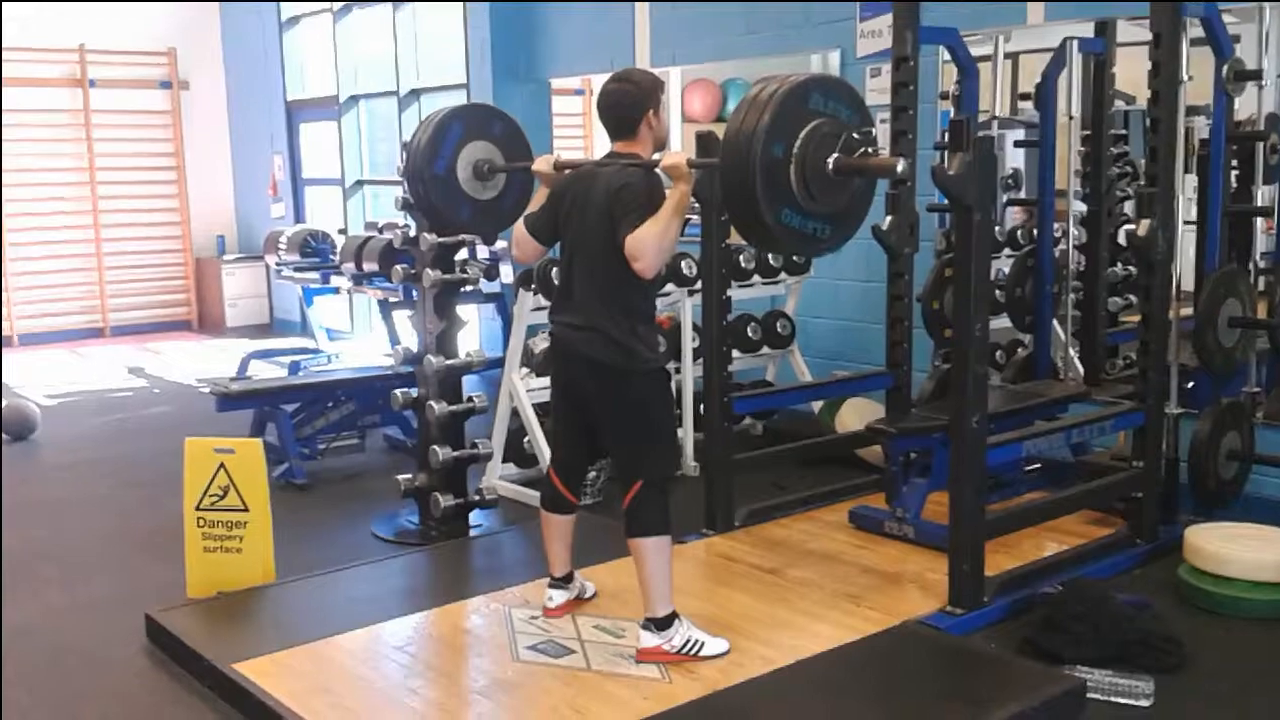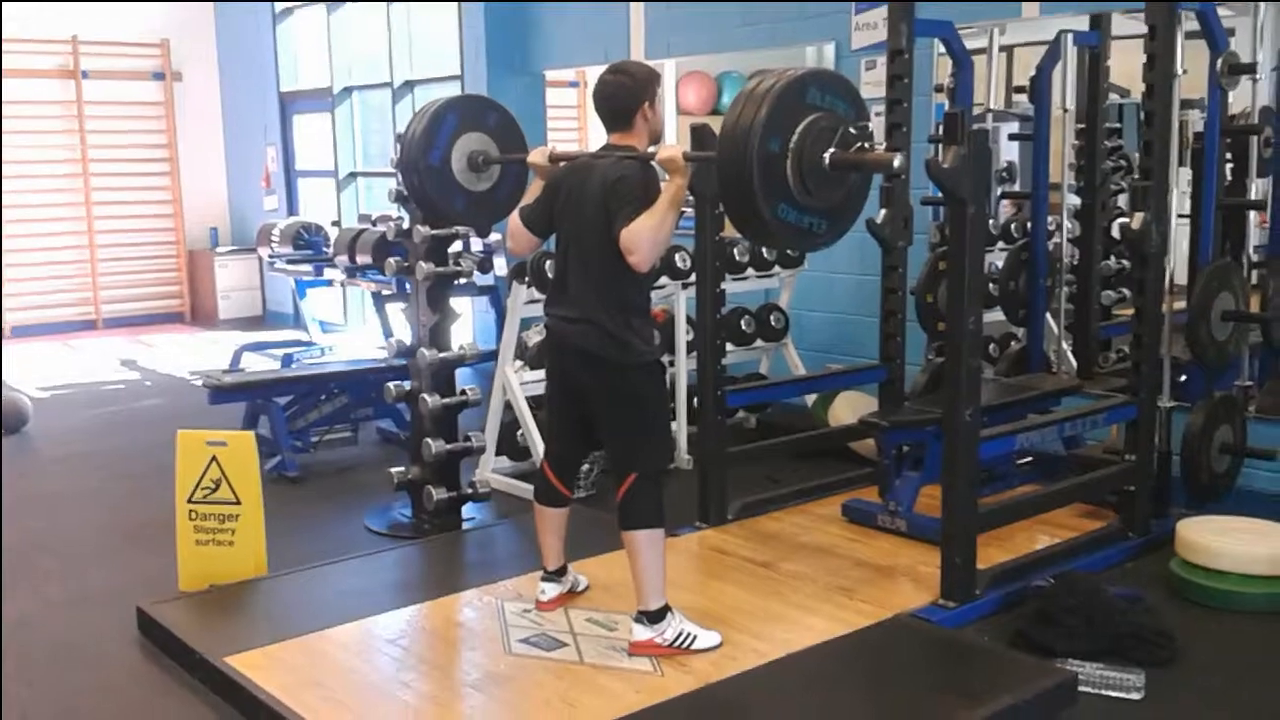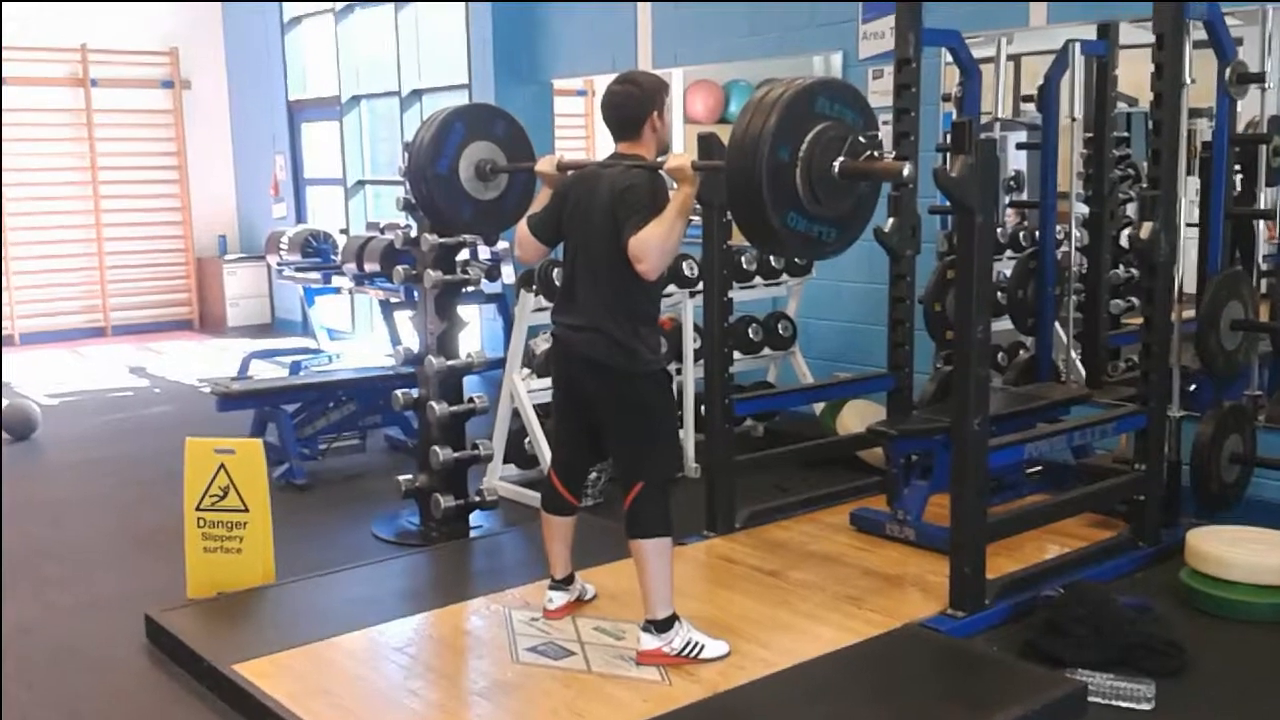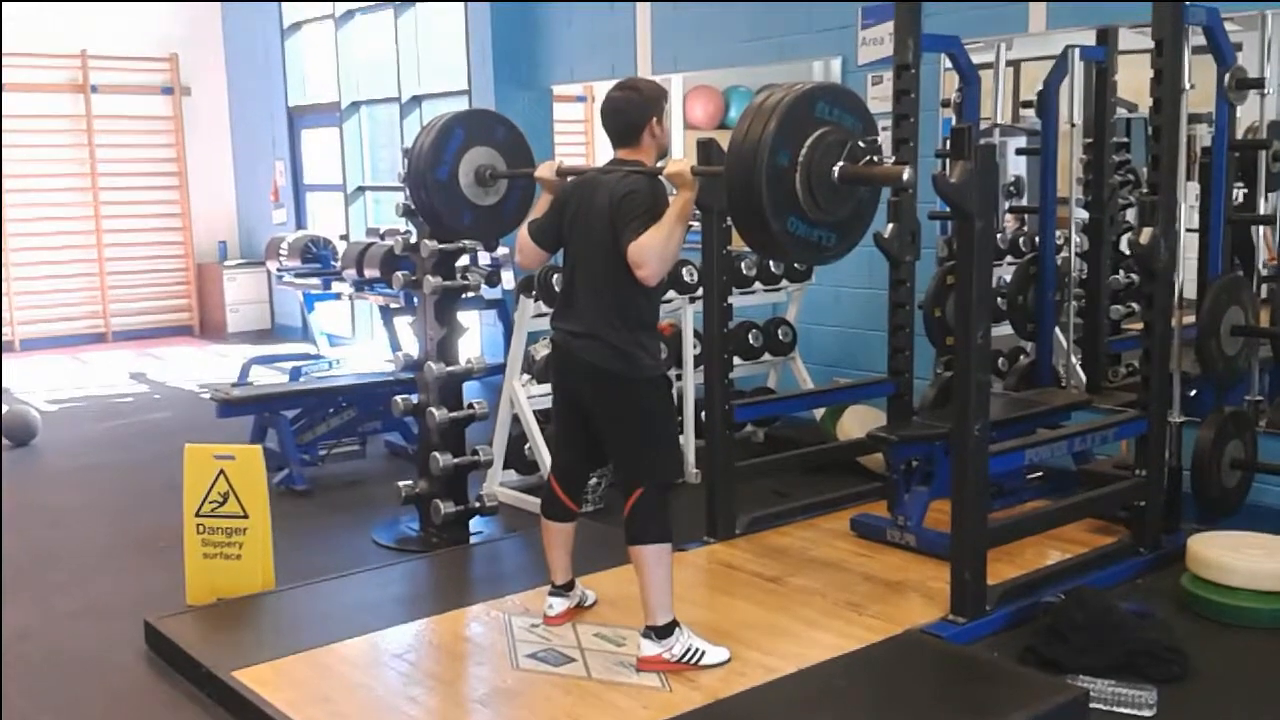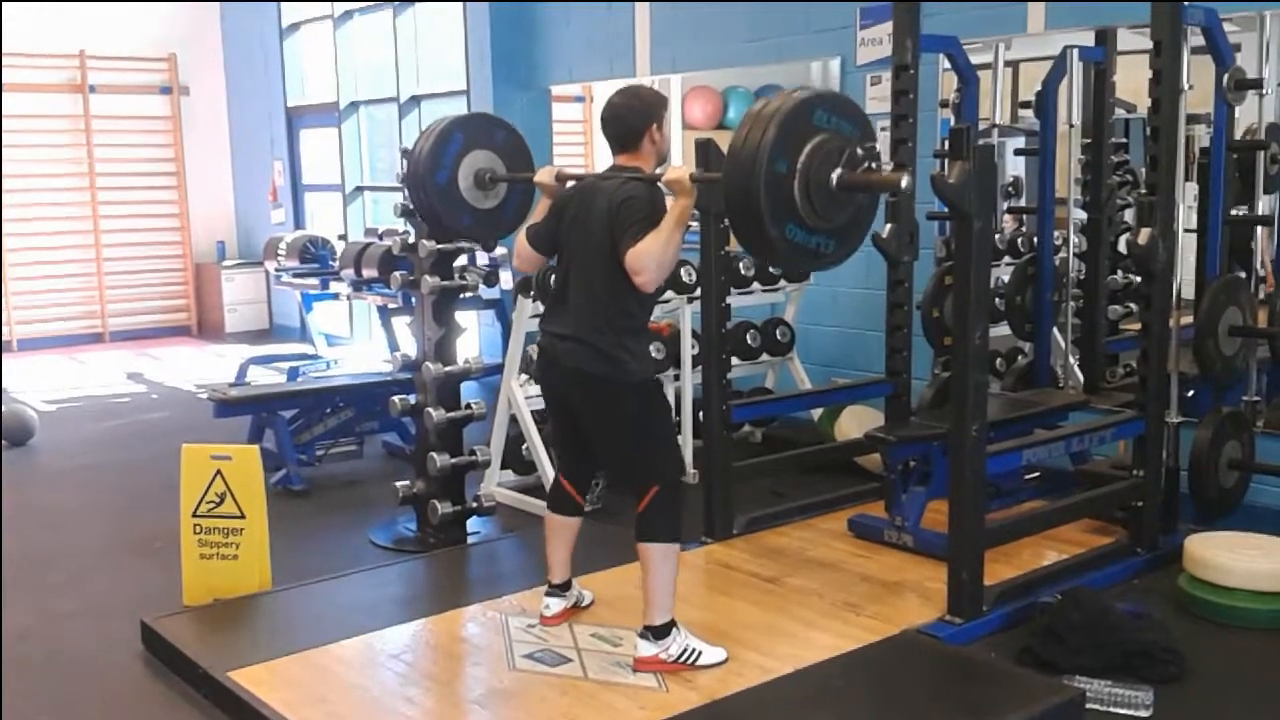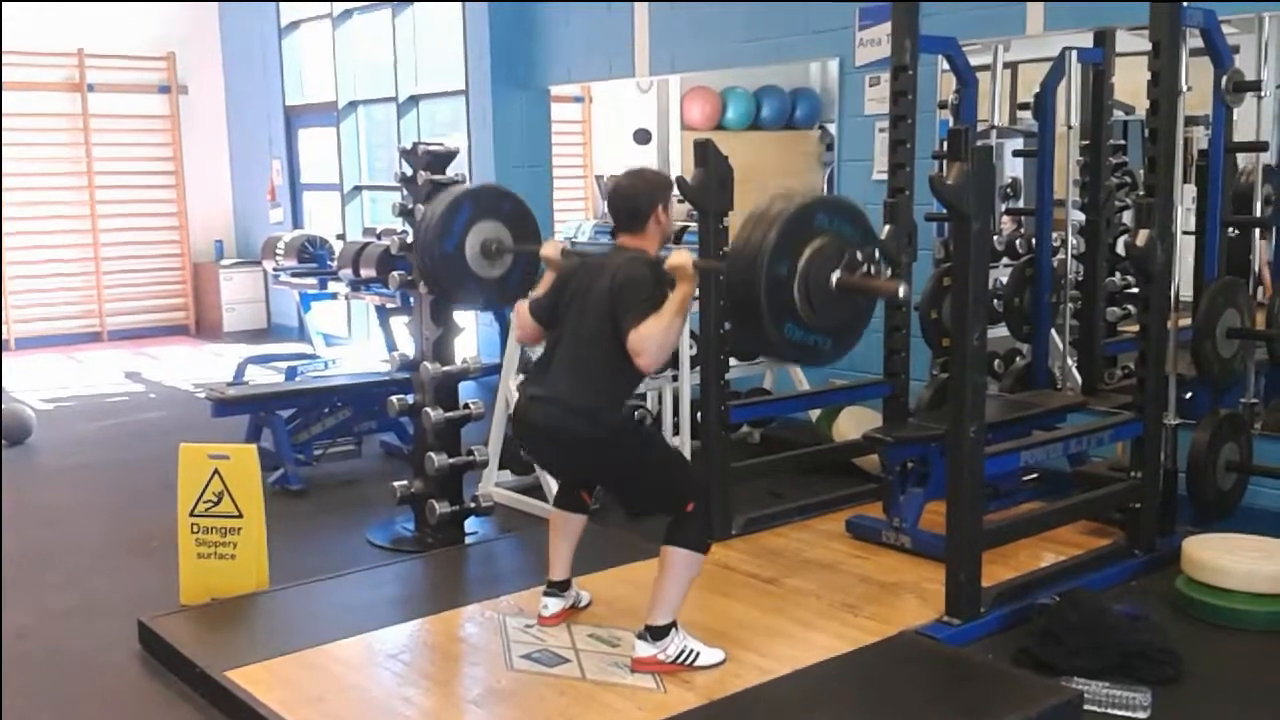
dt=0.4s
person 1, frame 1
left shoulder: (574, 182)
right shoulder: (639, 183)
left elbow: (523, 248)
right elbow: (644, 258)
left wrist: (542, 187)
right wrist: (680, 189)
left hip: (571, 347)
right hip: (622, 358)
left knee: (566, 465)
right knee: (647, 481)
left ankle: (561, 585)
right ankle: (662, 629)
person 1, frame 2
left shoulder: (570, 174)
right shoulder: (634, 176)
left elbow: (517, 241)
right elbow: (639, 252)
left wrist: (537, 180)
right wrist: (676, 184)
left hip: (566, 340)
right hip: (618, 350)
left knee: (560, 457)
right knee: (641, 474)
left ankle: (554, 579)
right ankle: (654, 622)
person 1, frame 3
left shoulder: (578, 183)
right shoulder: (641, 184)
left elbow: (525, 249)
right elbow: (647, 260)
left wrist: (545, 188)
right wrist: (684, 193)
left hip: (572, 349)
right hip: (624, 359)
left knee: (567, 466)
right knee: (648, 482)
left ankle: (561, 586)
right ankle: (662, 631)
person 1, frame 4
left shoulder: (579, 188)
right shoulder: (641, 189)
left elbow: (525, 254)
right elbow: (647, 264)
left wrist: (545, 193)
right wrist: (684, 197)
left hip: (572, 354)
right hip: (624, 364)
left knee: (567, 472)
right knee: (648, 488)
left ankle: (562, 593)
right ankle: (662, 638)
person 1, frame 5
left shoulder: (578, 192)
right shoulder: (638, 194)
left elbow: (522, 260)
right elbow: (645, 271)
left wrist: (546, 197)
right wrist: (682, 204)
left hip: (557, 357)
right hip: (608, 368)
left knee: (573, 473)
right knee: (660, 489)
left ankle: (558, 593)
right ankle: (660, 638)
person 1, frame 6
left shoulder: (581, 268)
right shoulder: (641, 274)
left elbow: (524, 331)
right elbow: (645, 354)
left wrist: (550, 273)
right wrist: (682, 289)
left hip: (531, 417)
right hip: (581, 424)
left knee: (580, 475)
right knee: (694, 504)
left ankle: (557, 595)
right ankle: (658, 641)
